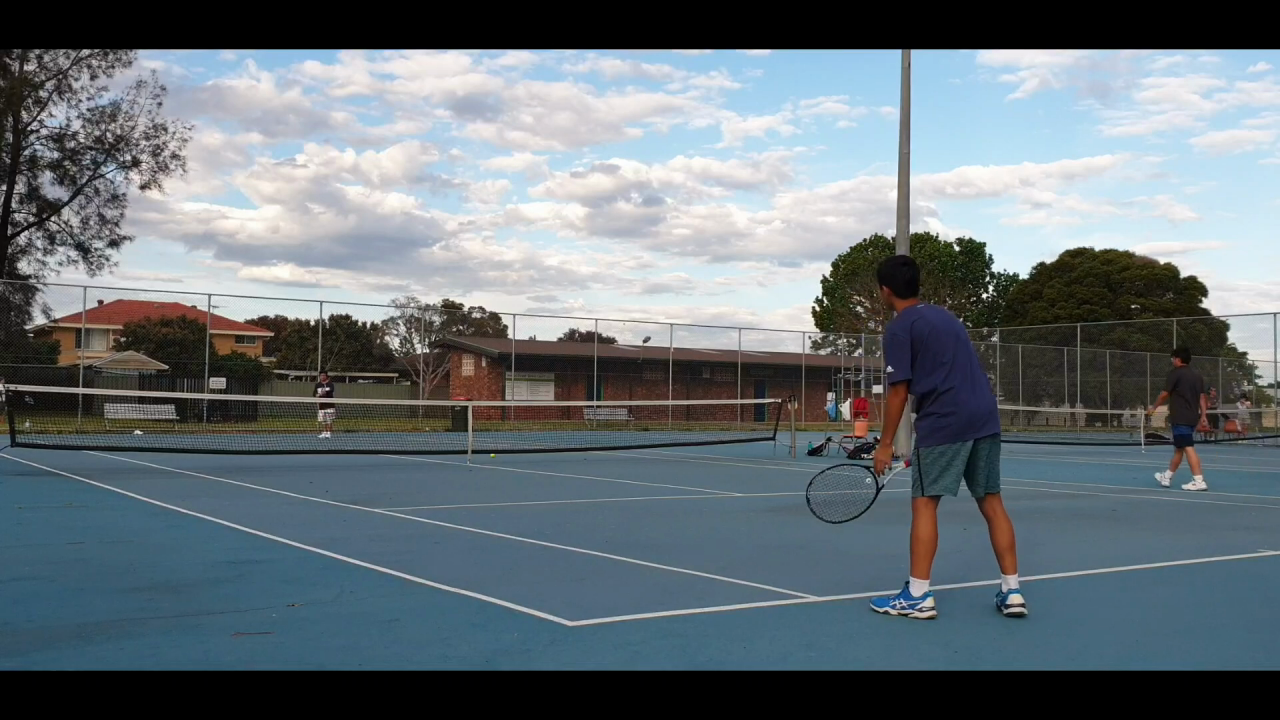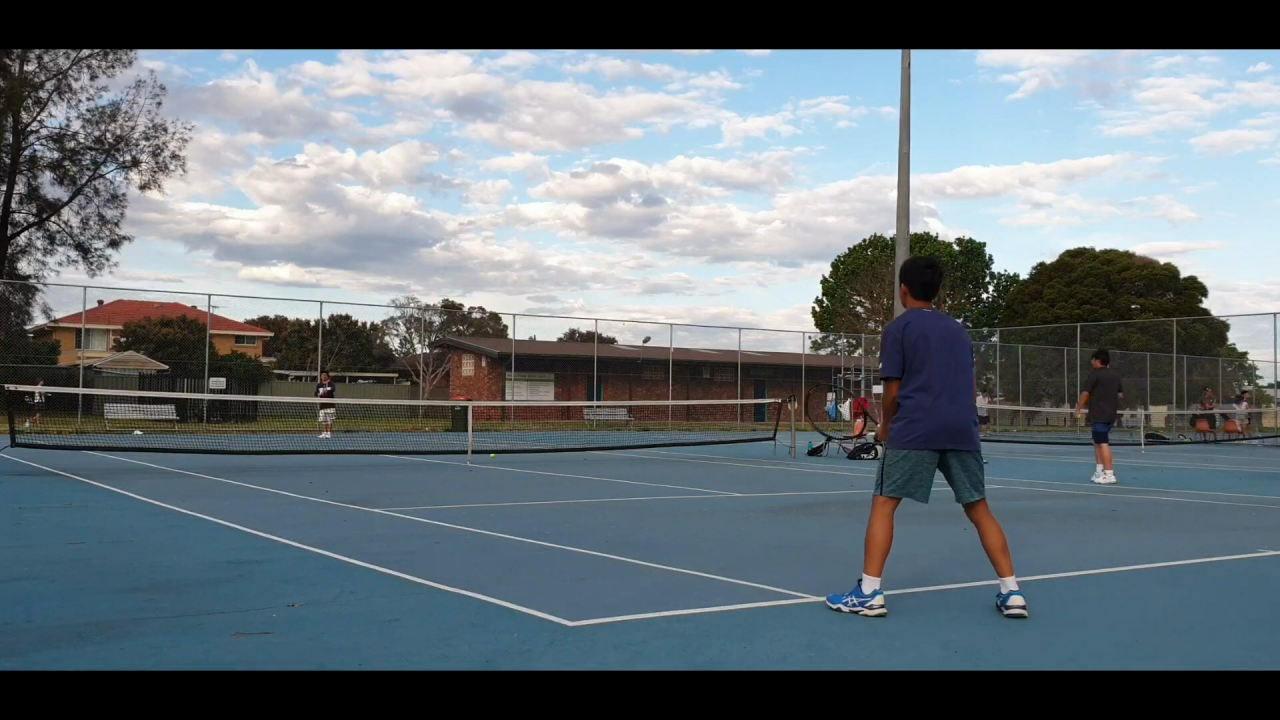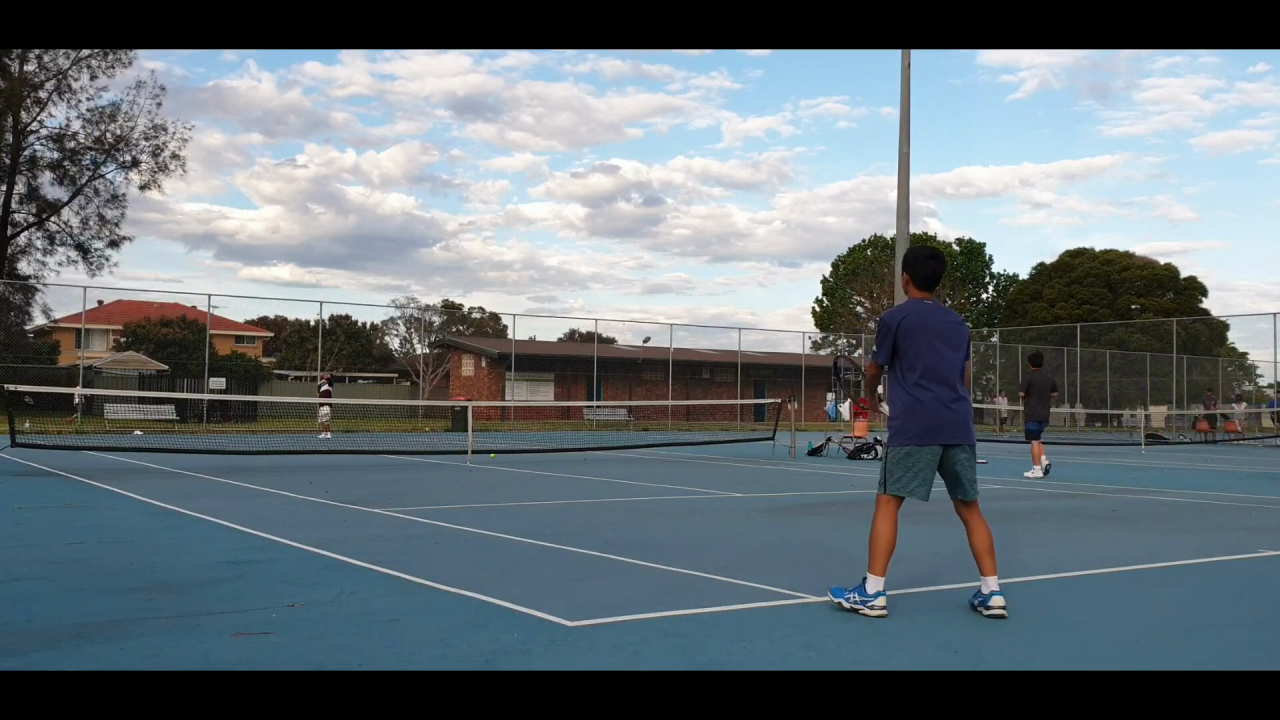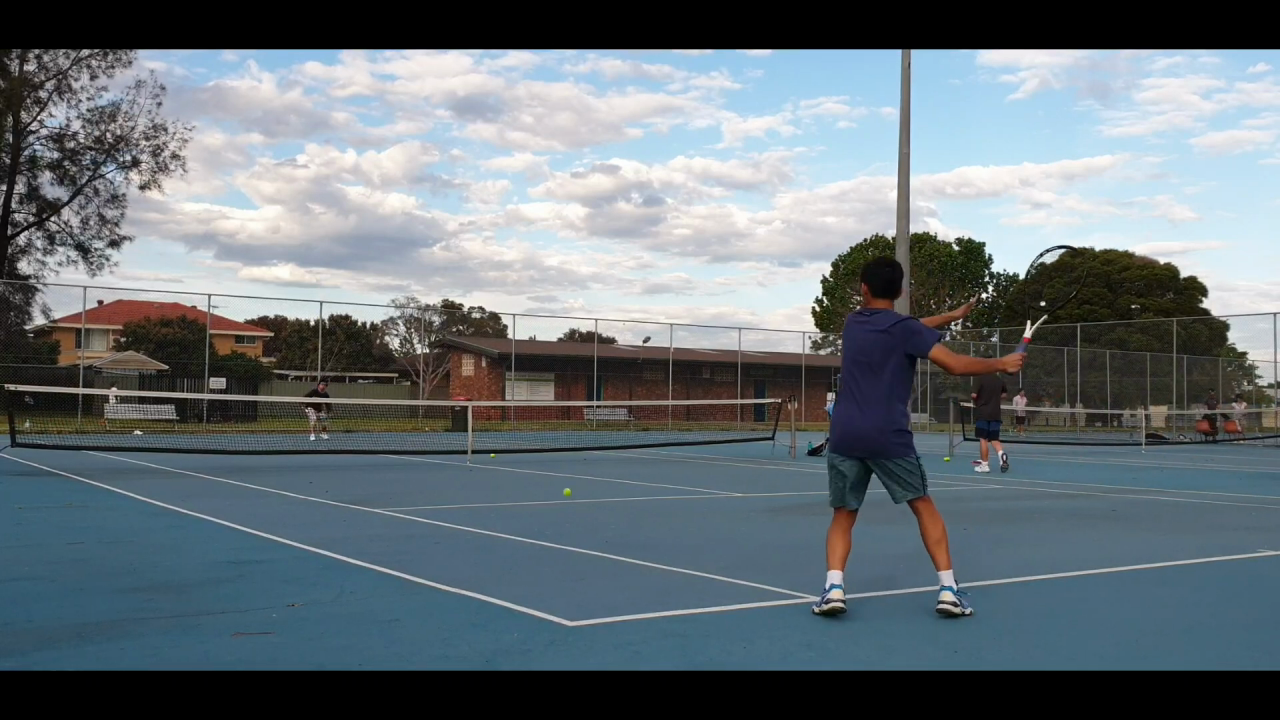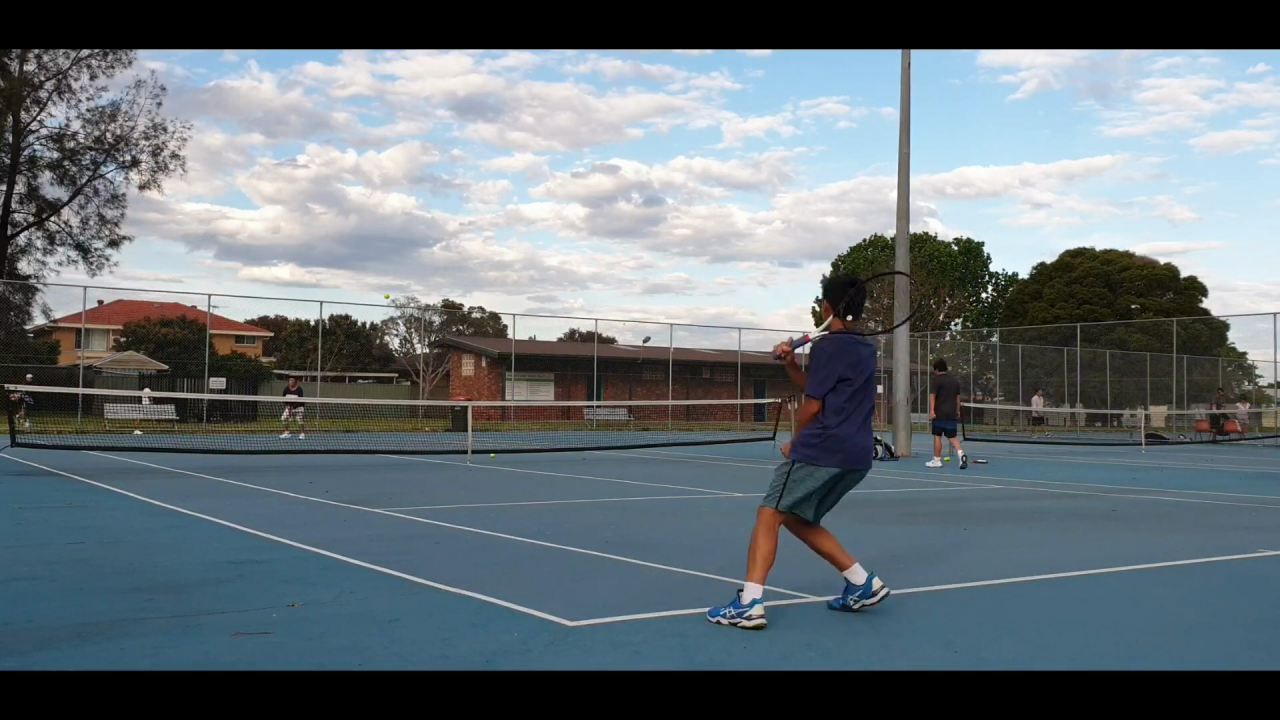
dt=1s
person 1, frame 1
left shoulder: (899, 329)
right shoulder: (947, 316)
left elbow: (899, 392)
left wrist: (885, 445)
left hip: (944, 423)
right hip: (985, 418)
left knee: (924, 504)
right knee: (992, 505)
left ankle: (919, 595)
right ankle: (1012, 591)
person 1, frame 2
left shoulder: (897, 328)
right shoulder: (957, 330)
left elbow: (893, 391)
right elbow: (971, 389)
left wrist: (885, 427)
left hip: (914, 430)
right hip: (962, 430)
left knee: (884, 505)
right knee: (979, 510)
left ankle: (870, 593)
right ankle: (1012, 592)
person 1, frame 3
left shoulder: (894, 318)
right shoulder: (958, 323)
left elbow: (875, 370)
left hip: (913, 427)
right hip: (958, 426)
left knee: (888, 503)
right knee: (969, 507)
left ankle: (873, 592)
right ankle: (991, 592)
person 1, frame 4
left shoulder: (852, 324)
right shoulder: (904, 327)
right elbow: (954, 365)
left wrist: (949, 317)
right wrist: (1001, 363)
left hip: (845, 435)
right hip: (889, 436)
left knee: (843, 517)
right knee: (923, 507)
left ankle: (834, 587)
right ankle: (948, 589)
person 1, frame 5
left shoulder: (829, 347)
right shoulder: (866, 349)
left elbow: (812, 405)
left wrist: (795, 441)
right wrist: (789, 361)
left hip: (823, 449)
right hip: (858, 455)
left knee: (769, 516)
right knee: (798, 519)
left ankle: (749, 603)
right ankle: (862, 583)
